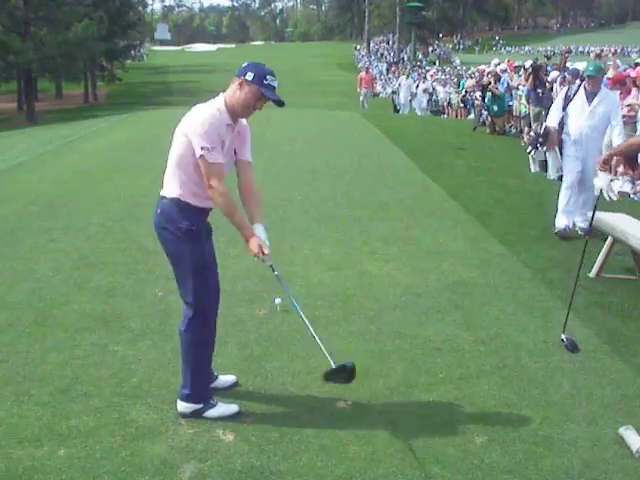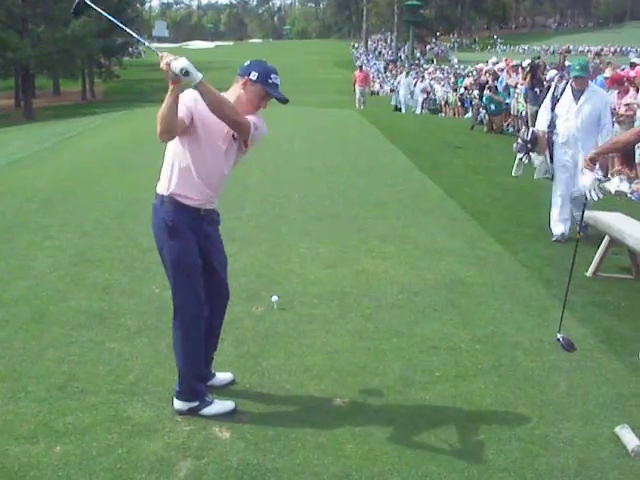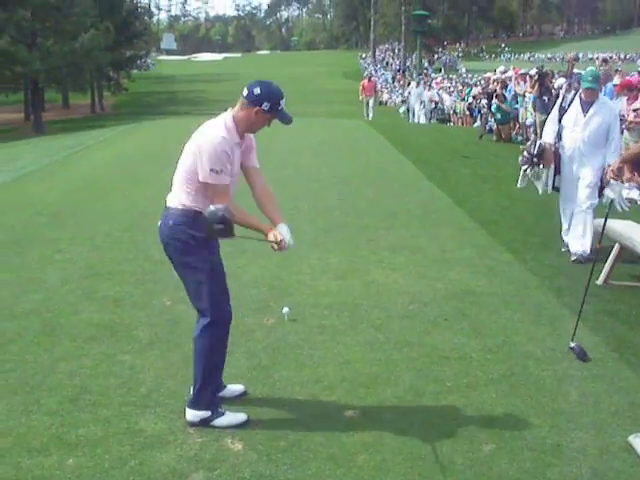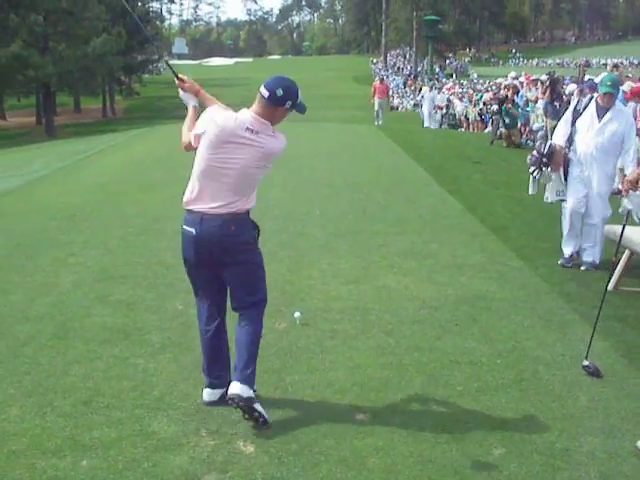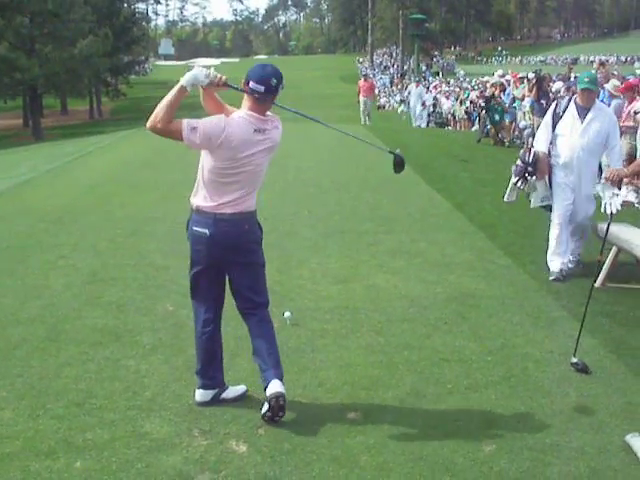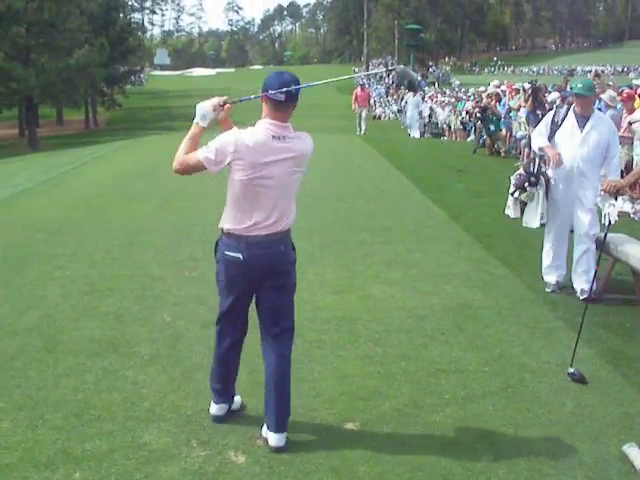
dt=0.4s
person 1, frame 1
left shoulder: (241, 129)
right shoulder: (205, 117)
left elbow: (247, 177)
right elbow: (215, 186)
left wrist: (258, 225)
right wrist: (247, 234)
left hip: (194, 217)
right hip: (179, 217)
left knee: (207, 296)
right knee: (200, 304)
left ankle: (201, 374)
right ankle: (193, 398)
person 1, frame 2
left shoulder: (255, 126)
right shoulder: (191, 102)
left elbow: (233, 119)
right elbow: (165, 133)
left wrist: (197, 81)
right wrist: (175, 87)
left hip: (206, 216)
right hip: (173, 214)
left knee: (217, 296)
right knee: (190, 305)
left ankle: (201, 372)
right ankle: (189, 395)
person 1, frame 3
left shoulder: (243, 138)
right shoulder: (218, 141)
left elbow: (258, 182)
right elbow: (221, 203)
left wrist: (279, 223)
right wrist: (265, 230)
left hip: (180, 224)
right hip: (189, 229)
left knee: (211, 306)
right knee: (214, 313)
left ankle: (209, 383)
right ankle: (201, 406)
person 1, frame 4
left shoulder: (214, 120)
right shoulder: (277, 142)
left elbow: (187, 142)
left wrist: (194, 102)
right wrist: (200, 94)
left hip: (194, 226)
right hip: (238, 230)
left knee: (210, 308)
right knee: (251, 309)
left ankle: (215, 384)
right ankle: (241, 383)
person 1, frame 5
left shoulder: (221, 131)
right shoulder: (274, 129)
left elbow: (156, 124)
left wrist: (186, 83)
right wrist: (207, 89)
left hip: (205, 226)
right hip: (245, 228)
left knee: (207, 309)
right knee: (256, 310)
left ankle: (208, 385)
right ankle: (273, 382)
person 1, frame 6
left shoulder: (236, 141)
right shoulder: (304, 146)
left elbow: (180, 165)
left wrist: (200, 122)
right wrist: (228, 124)
left hip: (236, 248)
right hip: (279, 249)
left knee: (230, 328)
right knee: (277, 338)
left ankle: (221, 401)
right ankle: (276, 427)
person 2, frame 1
left shoulder: (610, 99)
left elbow: (616, 125)
right elbow: (556, 110)
right wrist: (552, 130)
left hip: (593, 149)
right hip: (571, 145)
left knee: (588, 187)
right knee: (570, 182)
left ankle: (582, 222)
right ankle: (564, 224)
person 2, frame 2
left shoulder: (600, 96)
right shoulder: (558, 91)
left elbow: (606, 125)
right elbow: (545, 112)
left hip: (585, 149)
right hip: (562, 147)
left knee: (580, 189)
right knee: (561, 189)
left ankle: (580, 219)
right ankle: (560, 229)
person 2, frame 3
left shoulder: (609, 109)
right shoulder: (566, 101)
left elbow: (613, 140)
right elbow: (552, 124)
left wrist: (612, 165)
right wrist: (548, 146)
left hip: (592, 163)
right hip: (567, 161)
left knee: (584, 204)
right knee: (568, 203)
left ankle: (579, 248)
right ankle: (569, 239)
person 2, frame 4
left shoulder: (625, 117)
left elbow: (629, 148)
right elbow: (564, 127)
right wrist: (558, 151)
left hip: (603, 172)
right hip: (578, 167)
left knee: (596, 216)
right knee: (572, 208)
left ankle: (590, 257)
right ankle: (570, 250)
person 2, frame 5
left shoulder: (606, 115)
left elbow: (613, 148)
right elbow: (544, 133)
right wrist: (542, 158)
left hip: (587, 174)
right hip: (560, 171)
left knee: (581, 218)
right knee: (560, 217)
left ankle: (574, 252)
right ankle: (558, 264)
person 2, frame 6
left shoulder: (606, 125)
left elbow: (612, 159)
right elbow: (537, 135)
right wrist: (548, 149)
left hip: (588, 186)
right hip: (559, 184)
left knee: (586, 233)
right knee: (556, 231)
left ankle: (584, 284)
right ankle: (553, 277)
